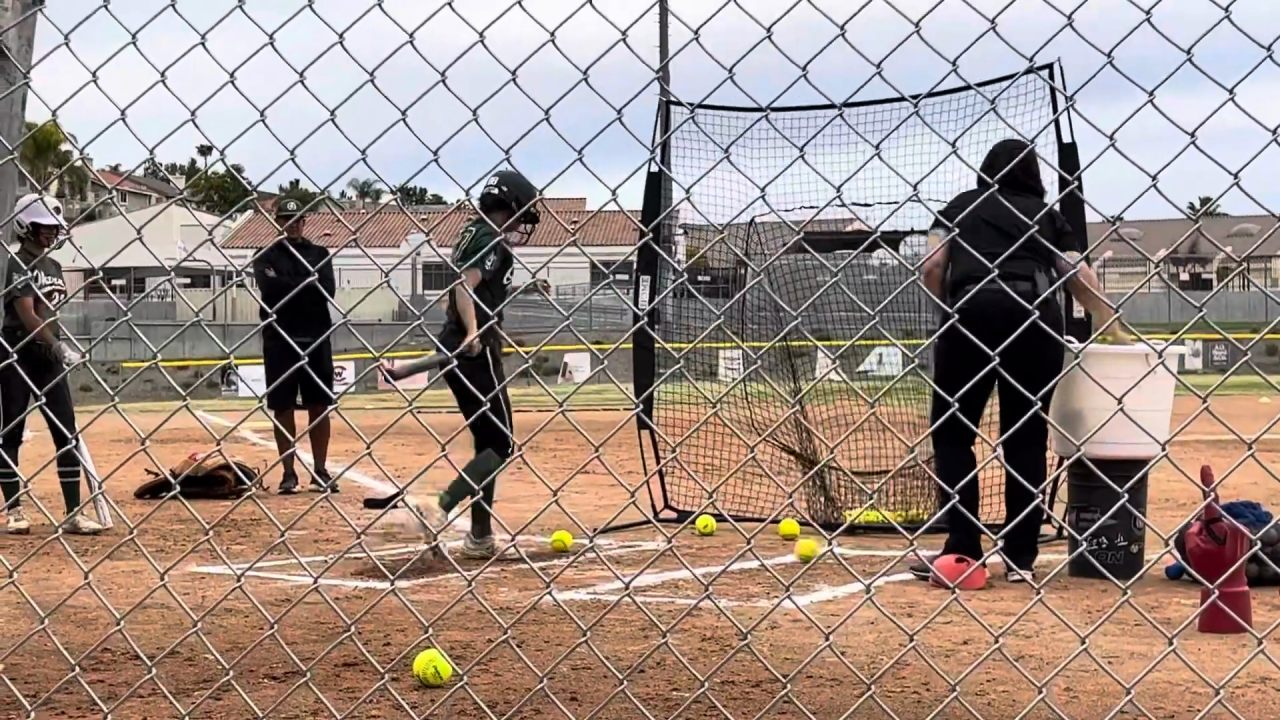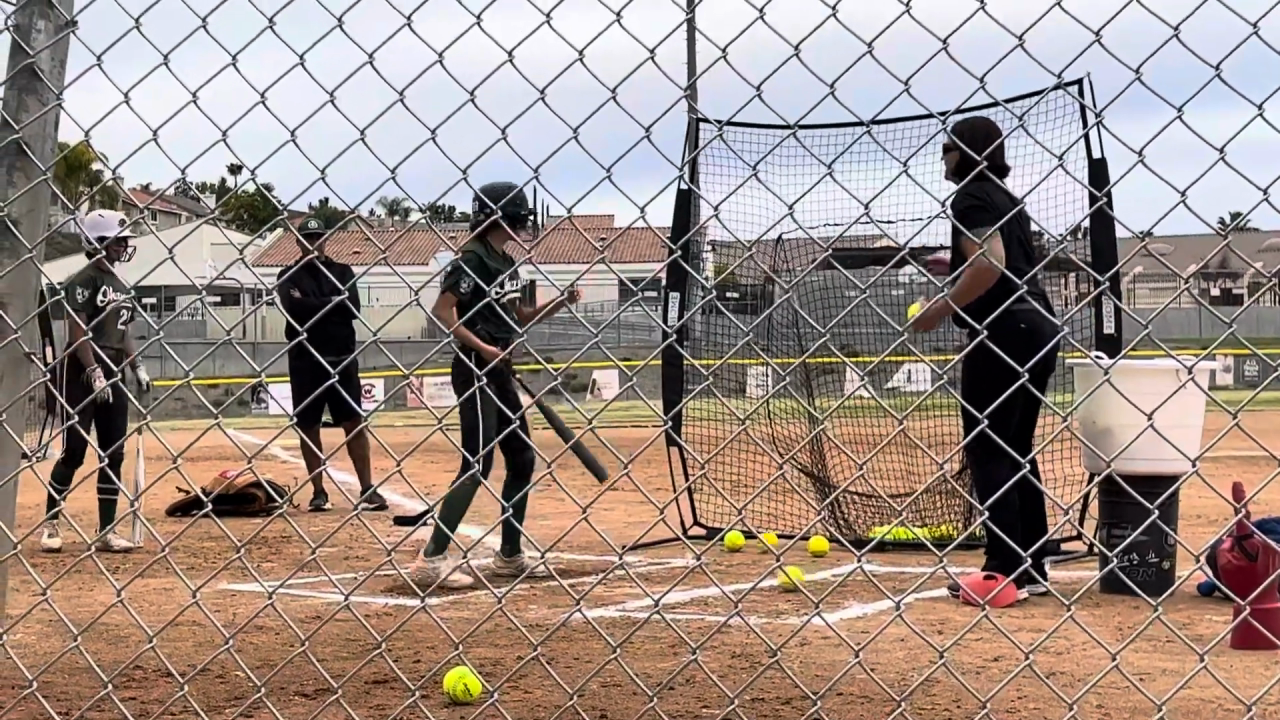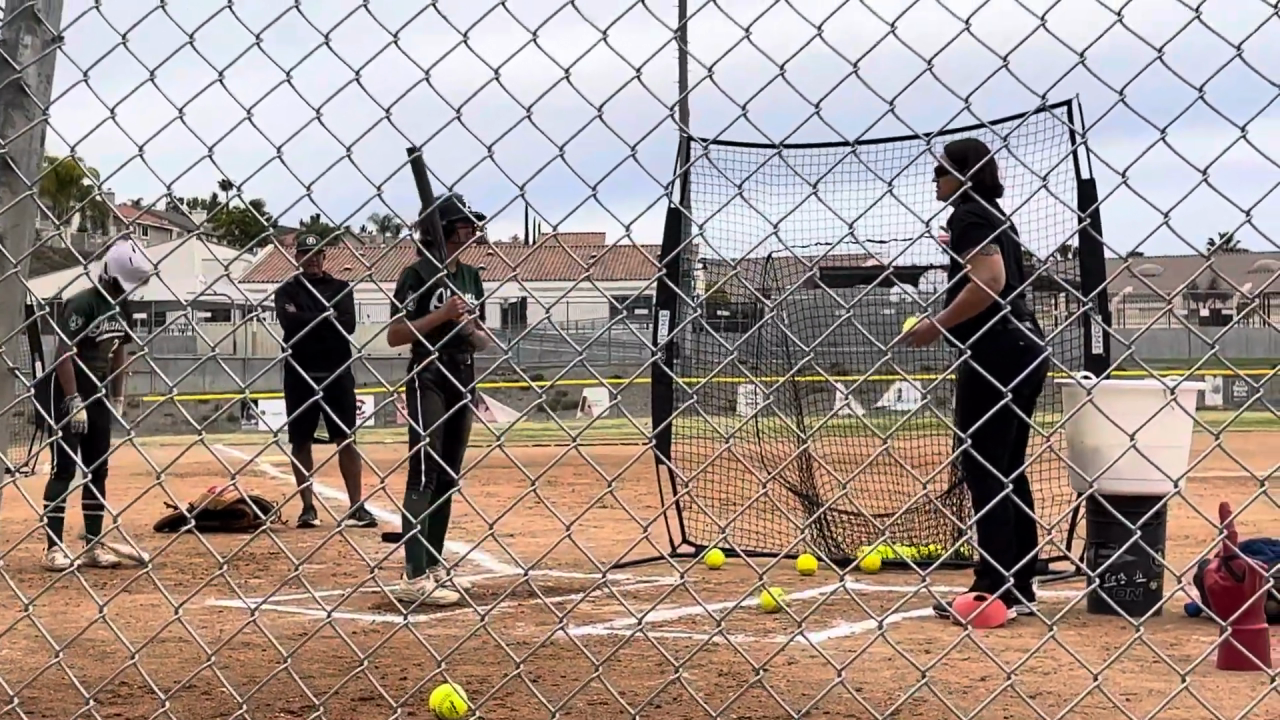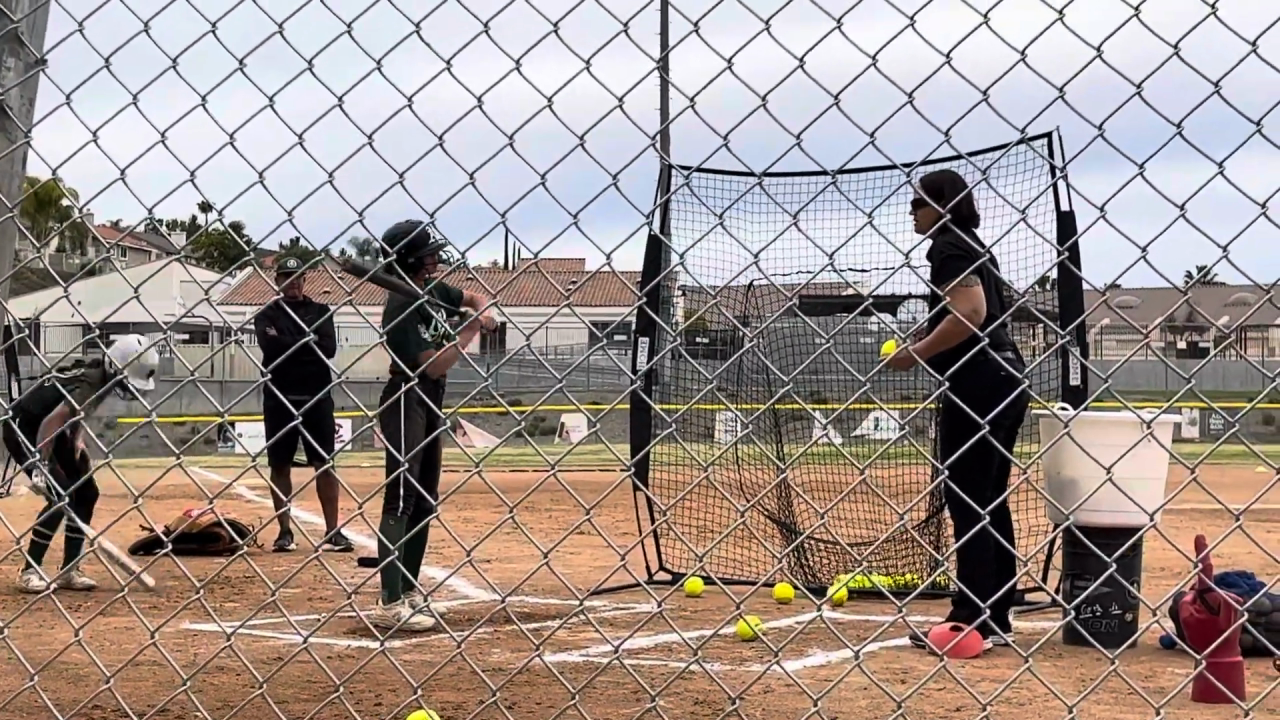
dt=1s
person 1, frame 1
left shoulder: (961, 205)
right shoulder: (1046, 214)
left elbow: (932, 266)
right elbow: (1082, 279)
left wrist: (950, 312)
right wrist: (1115, 332)
left hip: (975, 310)
right hip: (1036, 313)
left knee: (952, 431)
right knee: (1026, 436)
left ankle: (965, 551)
right ankle: (1021, 557)
person 1, frame 2
left shoulder: (970, 197)
right shoulder: (1007, 199)
left elbow: (990, 266)
left wrist: (941, 308)
right wrist: (957, 265)
left hip: (1003, 332)
right hip: (1038, 327)
left knee: (988, 451)
right knee: (1016, 451)
left ankle: (1005, 573)
right ankle: (1031, 567)
person 1, frame 3
left shoulder: (970, 214)
right shoulder: (994, 214)
left elbow: (990, 281)
left wrist: (937, 324)
left hip: (996, 350)
right hip: (1023, 347)
left knee: (983, 468)
right knee: (1008, 469)
left ankle: (995, 590)
right ankle: (1018, 586)
person 1, frame 4
left shoulder: (948, 245)
right shoulder: (973, 245)
left elbow: (971, 312)
left wrist: (916, 352)
right wrist: (926, 344)
left hip: (978, 381)
right hip: (1004, 377)
left knee: (966, 500)
right knee: (989, 500)
left ankle: (971, 622)
right ankle: (996, 617)
person 2, frame 1
left shoulder: (475, 234)
right shoulder: (495, 239)
right elbow: (464, 287)
left wrist: (521, 287)
right wrist: (471, 331)
left hip: (465, 350)
right hip: (476, 351)
left knee: (491, 440)
right knee: (500, 443)
left ankle: (481, 536)
right ankle: (442, 510)
person 2, frame 2
left shoulder: (508, 262)
right shoulder: (472, 258)
right elbow: (442, 312)
left wrist: (553, 305)
right wrist: (481, 346)
left hip: (500, 371)
right hip: (475, 370)
left knee: (522, 460)
right knee: (477, 464)
left ankle: (510, 555)
right ankle: (432, 557)
person 2, frame 3
left shoulder: (471, 277)
right shoulder: (418, 273)
left elbow: (483, 341)
right elbow: (394, 336)
left wrist: (470, 326)
right wrist: (442, 315)
left hip: (462, 379)
right hip: (427, 379)
left knee: (449, 478)
right knee: (424, 476)
left ankle: (434, 565)
right ankle: (413, 578)
person 2, frame 4
left shoulder: (435, 288)
right shoulder: (402, 304)
left elbow: (476, 300)
right elbow: (434, 365)
left wrist: (483, 313)
right wrist: (469, 332)
left hip: (430, 404)
right hip: (406, 403)
left knee: (426, 502)
right knee: (402, 500)
left ankle: (409, 590)
right ankle: (390, 604)
person 3, frame 1
left shoulder: (53, 266)
left wrist: (57, 351)
right wrist: (61, 349)
left hip: (48, 356)
left knee: (66, 434)
left ankle: (73, 513)
person 3, frame 2
left shoulder: (122, 284)
right shoulder: (84, 279)
right elbow: (77, 332)
left wrist: (138, 368)
right wrist: (94, 372)
left hip: (112, 373)
right hip: (82, 372)
left knee: (113, 454)
right knee: (74, 452)
left ankle: (106, 531)
right ankle: (51, 524)
person 3, frame 3
left shoulder: (122, 308)
right shoulder: (82, 303)
right elbow: (64, 356)
left wrist: (117, 398)
right wrist: (73, 403)
left hip: (95, 392)
right hip: (64, 391)
left knee: (97, 469)
right knee: (65, 468)
left ankle: (94, 547)
right ankle: (53, 549)
person 3, frame 4
left shoulder: (104, 377)
right shoulder: (89, 382)
right elbow: (50, 422)
left wrist: (78, 436)
right wrist: (40, 466)
left hip: (55, 433)
right hip: (23, 429)
left knee: (85, 493)
right knee: (59, 498)
left ankle: (69, 570)
right ankle: (29, 572)
person 4, frame 1
left shoulder: (319, 253)
right shoulder: (266, 256)
left elbow: (328, 291)
right elbow: (270, 287)
left wrist: (289, 289)
right wrist: (307, 284)
left hip: (315, 339)
right hip: (280, 340)
left knee: (320, 407)
right knee: (282, 408)
left ankle: (320, 471)
right ankle: (288, 473)
person 4, frame 2
left shoulder: (343, 272)
right shoulder: (289, 276)
left elbow: (353, 309)
right elbow: (295, 307)
left wrist: (315, 310)
right wrist: (333, 304)
left hip: (342, 357)
right hip: (306, 360)
left knee: (355, 423)
right knee: (308, 426)
left ankle: (367, 491)
right ankle: (319, 492)
person 4, frame 3
left shoulder: (341, 288)
right shoulder: (287, 291)
left elbow: (348, 325)
right elbow: (290, 322)
left wrist: (309, 322)
right wrist: (327, 319)
left hip: (336, 373)
right hip: (300, 374)
left knee: (347, 440)
right knee: (300, 442)
left ankle: (356, 507)
right ankle: (308, 507)
person 4, frame 4
left shoulder: (321, 311)
right shoulder: (267, 314)
left elbow: (328, 349)
right elbow: (270, 345)
left wrist: (289, 347)
right wrist: (308, 342)
left hip: (316, 397)
right hip: (280, 398)
left knee: (325, 464)
right knee: (280, 466)
left ankle: (332, 532)
right ankle: (285, 531)
